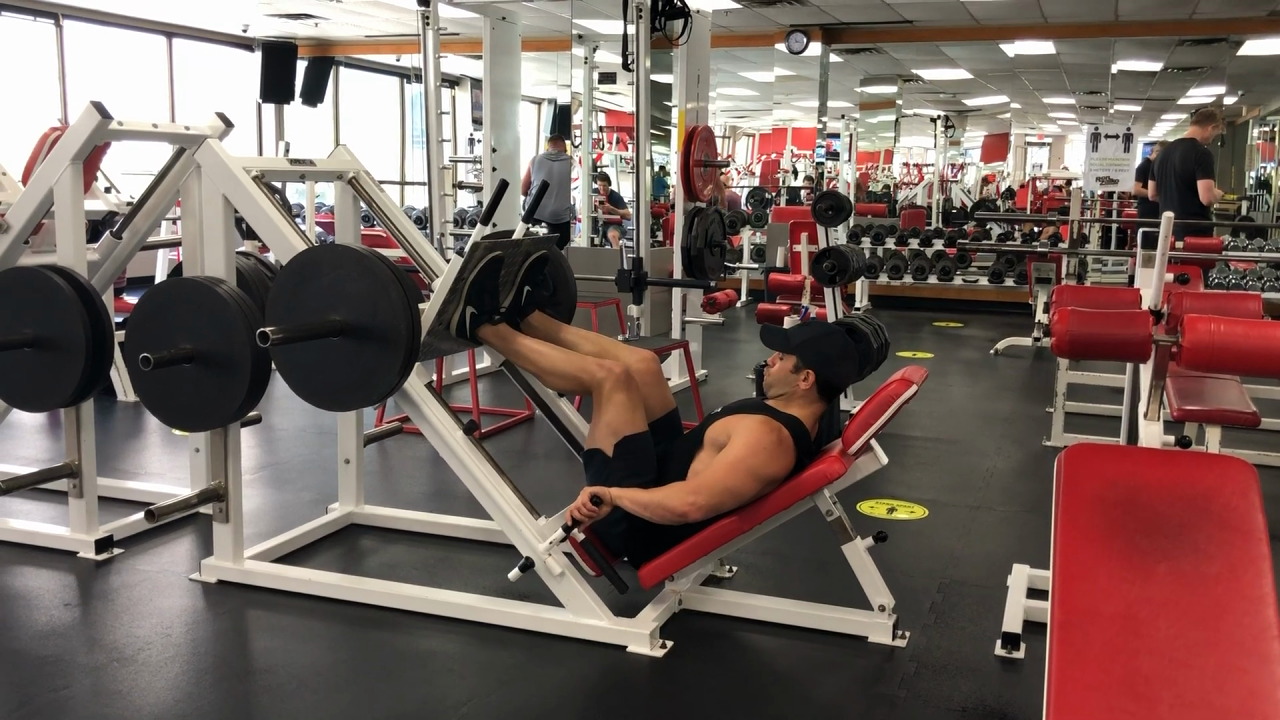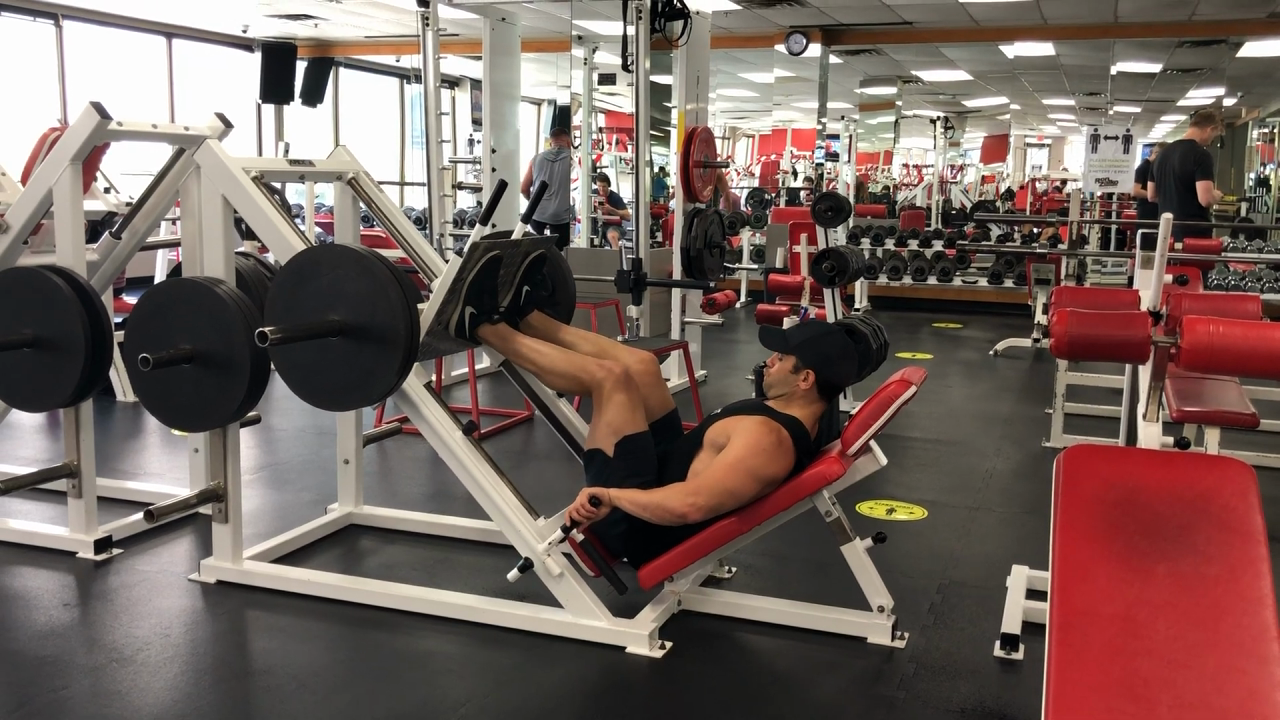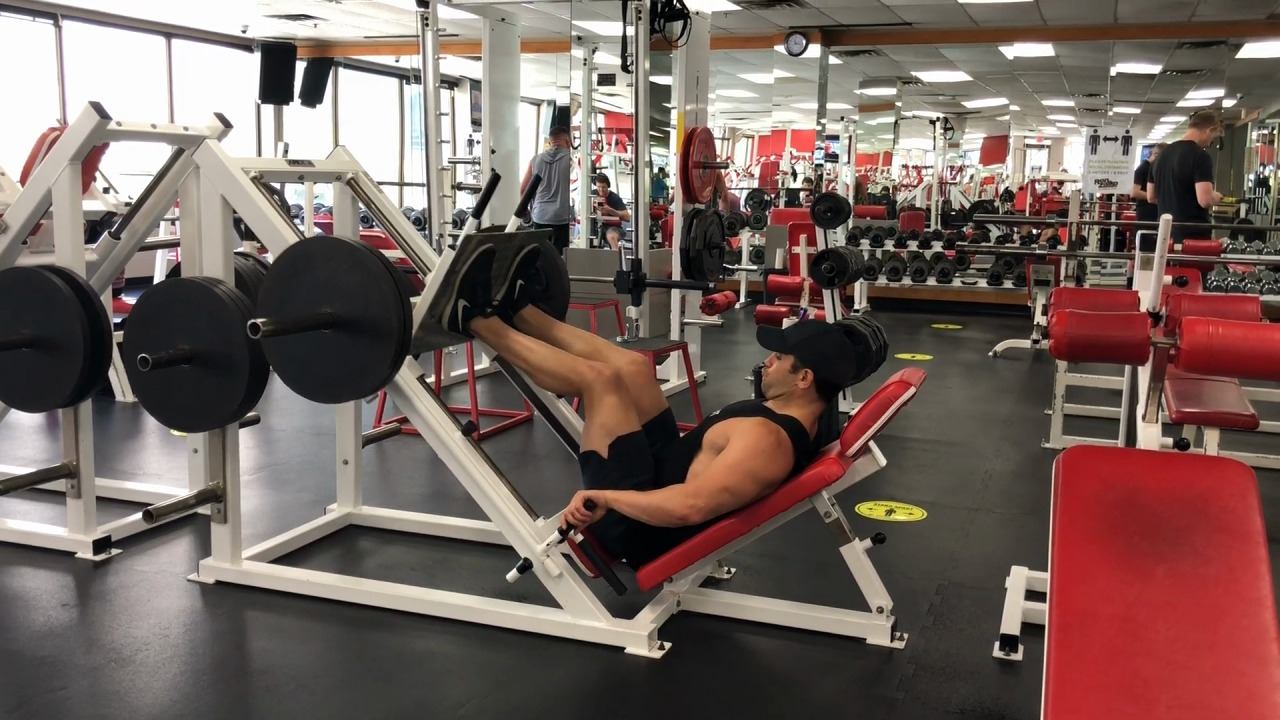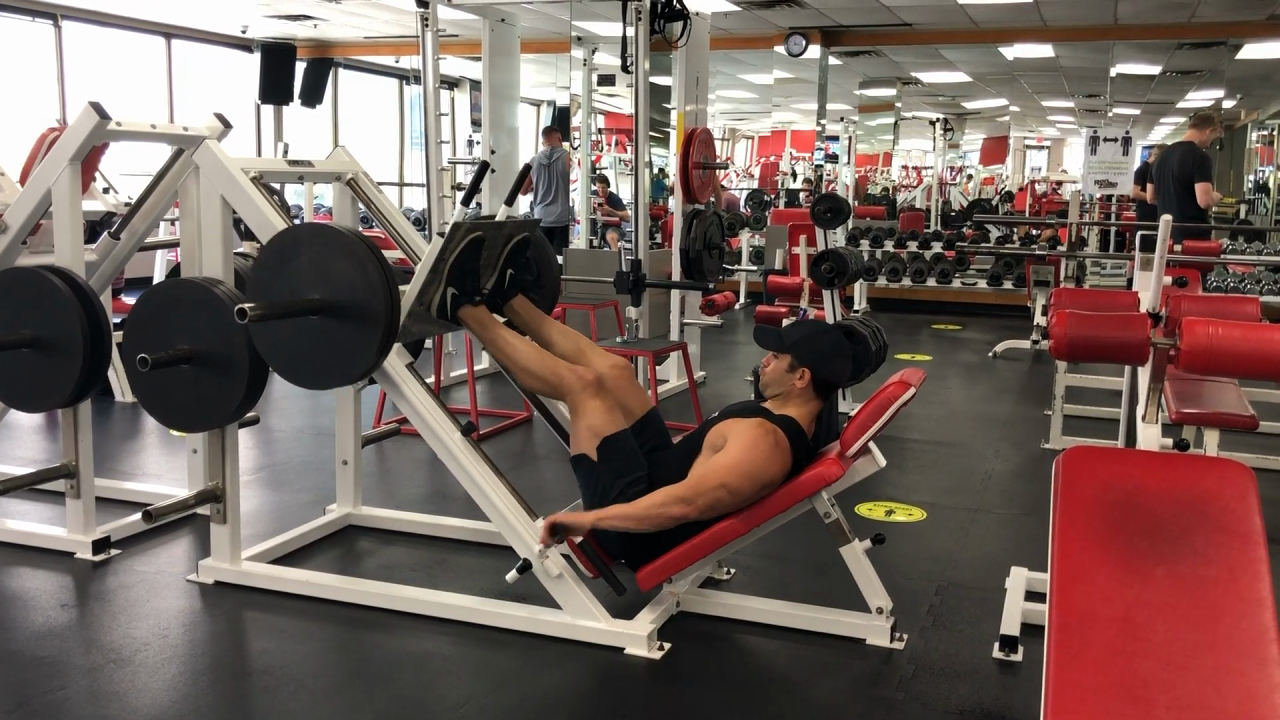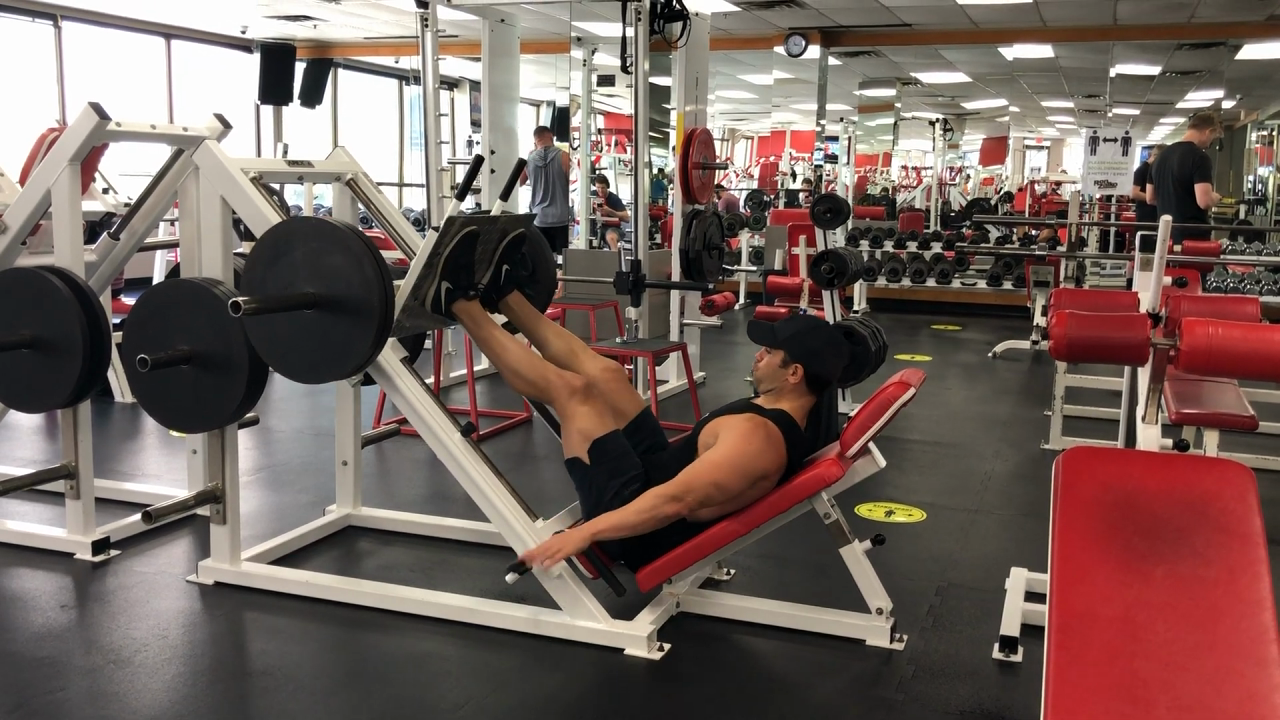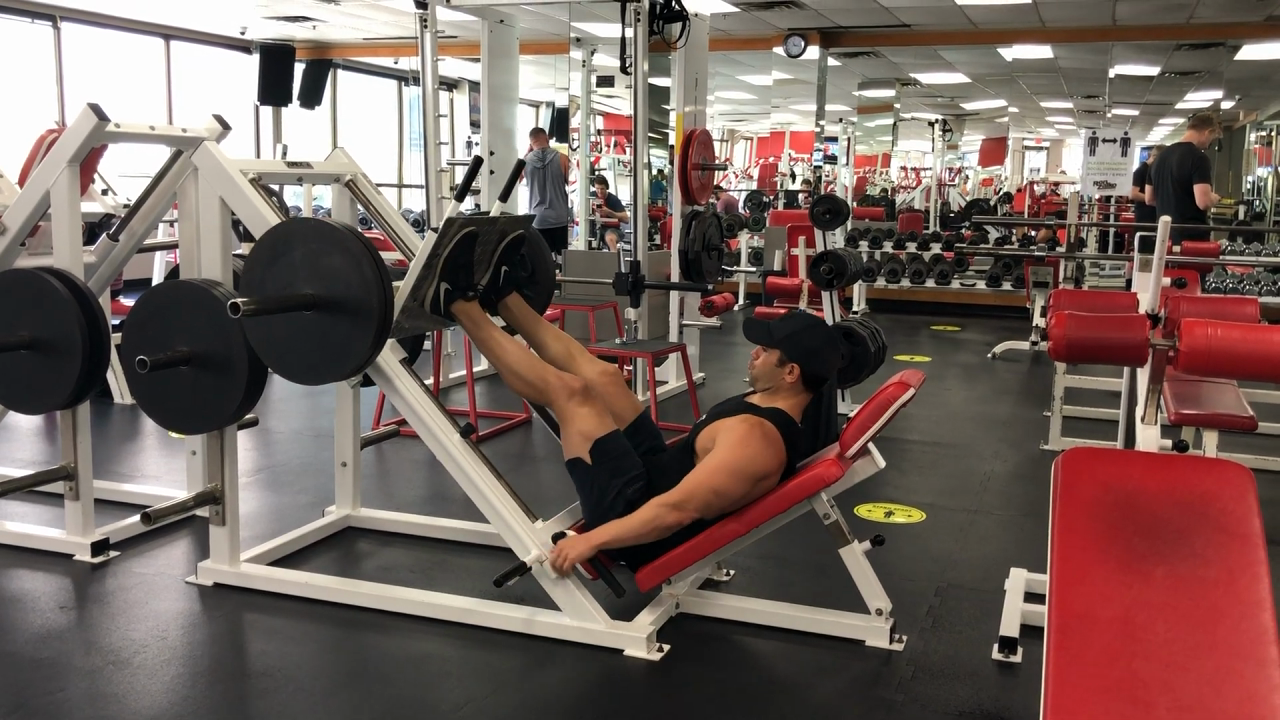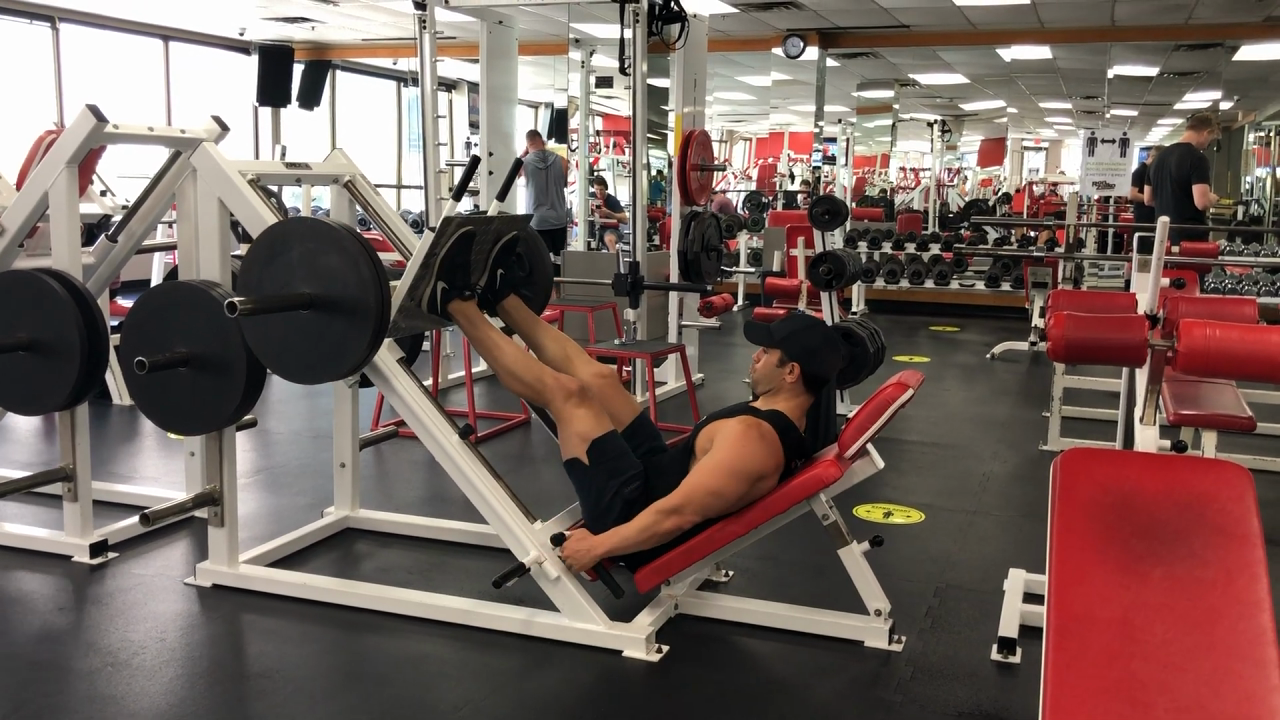
dt=0.2s
person 1, frame 1
left shoulder: (767, 437)
right shoulder: (794, 424)
left elbow: (690, 504)
left wrist: (611, 494)
left hip: (636, 524)
left knee: (611, 375)
right knee: (641, 365)
left ankle: (485, 326)
right ankle: (525, 315)
person 1, frame 2
left shoulder: (768, 439)
right shoulder: (793, 424)
left elbow: (690, 505)
left wrist: (609, 495)
left hip: (635, 524)
left knee: (610, 375)
right knee: (639, 366)
left ankle: (485, 325)
right ankle: (523, 315)
person 1, frame 3
left shoulder: (766, 439)
right shoulder: (792, 427)
left elbow: (689, 507)
left wrist: (604, 498)
left hip: (634, 527)
left knee: (600, 377)
right knee: (631, 368)
left ankle: (478, 319)
right ankle: (517, 309)
person 1, frame 4
left shoulder: (765, 441)
right shoulder: (790, 426)
left elbow: (684, 504)
left wrist: (589, 518)
left hip: (635, 531)
left knee: (584, 382)
right knee: (613, 370)
left ankle: (466, 307)
right ankle: (508, 299)
person 1, frame 5
left shoulder: (758, 435)
right shoulder: (785, 420)
left elbow: (676, 502)
left wrist: (583, 534)
left hip: (640, 533)
left knee: (571, 389)
right knee: (606, 374)
left ankle: (460, 302)
right ankle: (504, 294)
person 1, frame 6
left shoulder: (755, 436)
right shoulder: (782, 417)
left elbow: (677, 510)
left wrist: (590, 541)
left hip: (641, 523)
left knee: (570, 390)
right knee: (601, 377)
left ankle: (459, 302)
right ankle: (501, 294)
person 1, frame 7
left shoulder: (753, 437)
right shoulder: (786, 422)
left elbow: (678, 515)
left wrist: (598, 547)
left hip: (631, 511)
left knee: (567, 392)
right knee: (597, 379)
left ankle: (457, 303)
right ankle: (500, 296)
